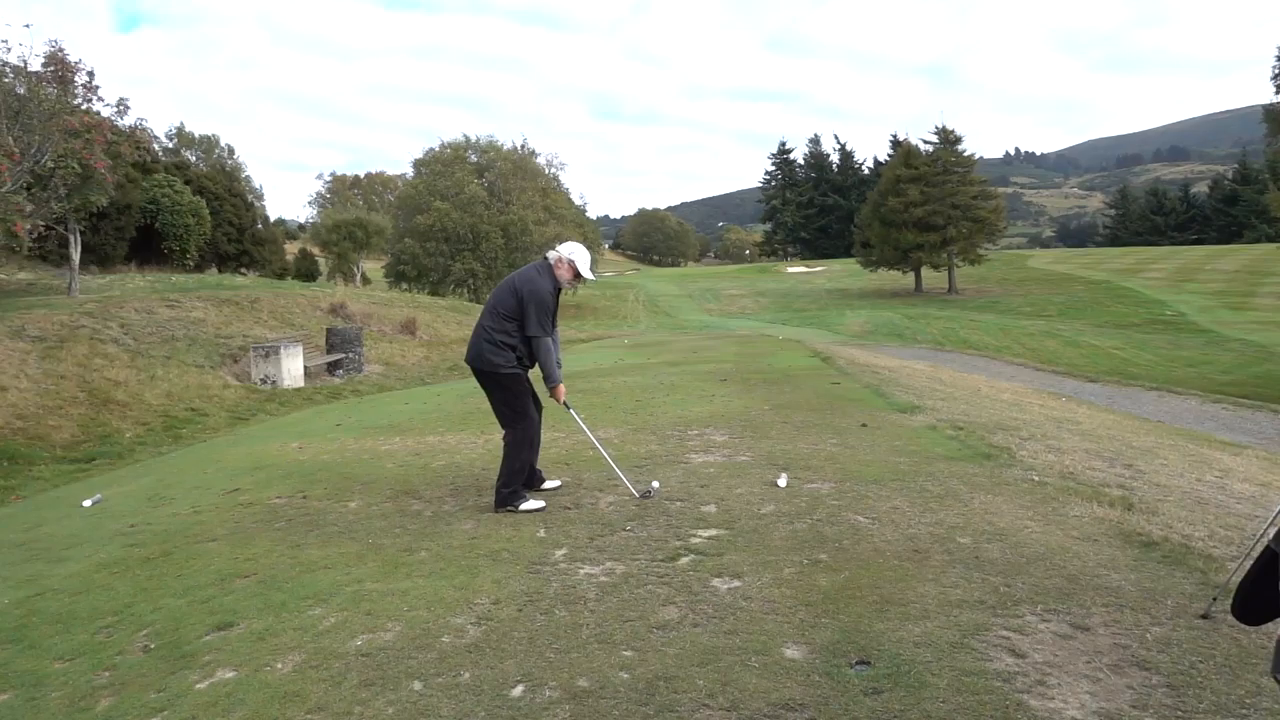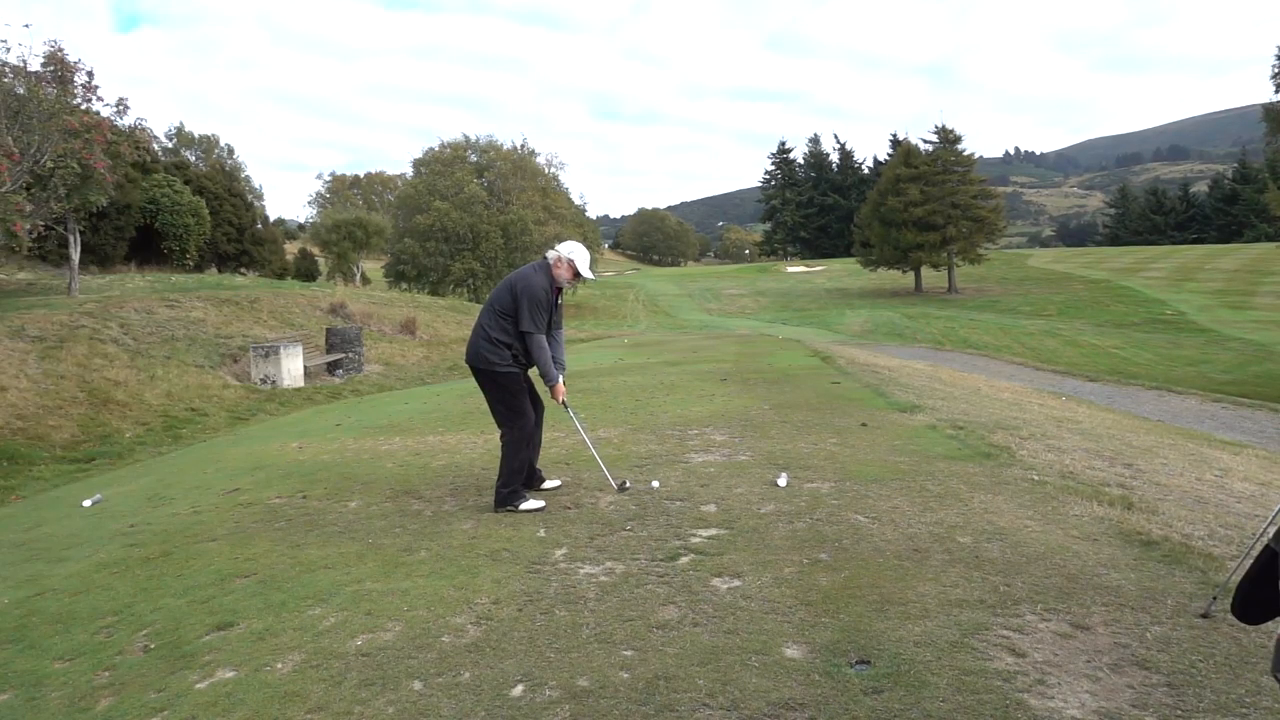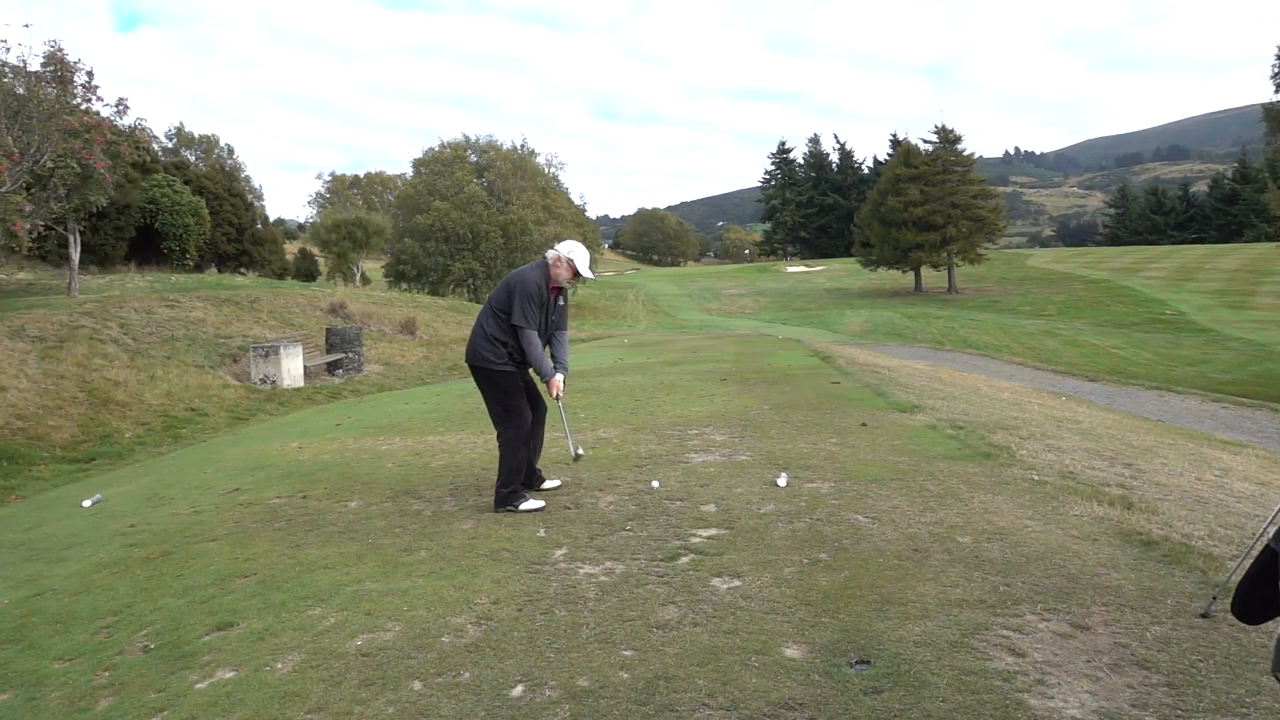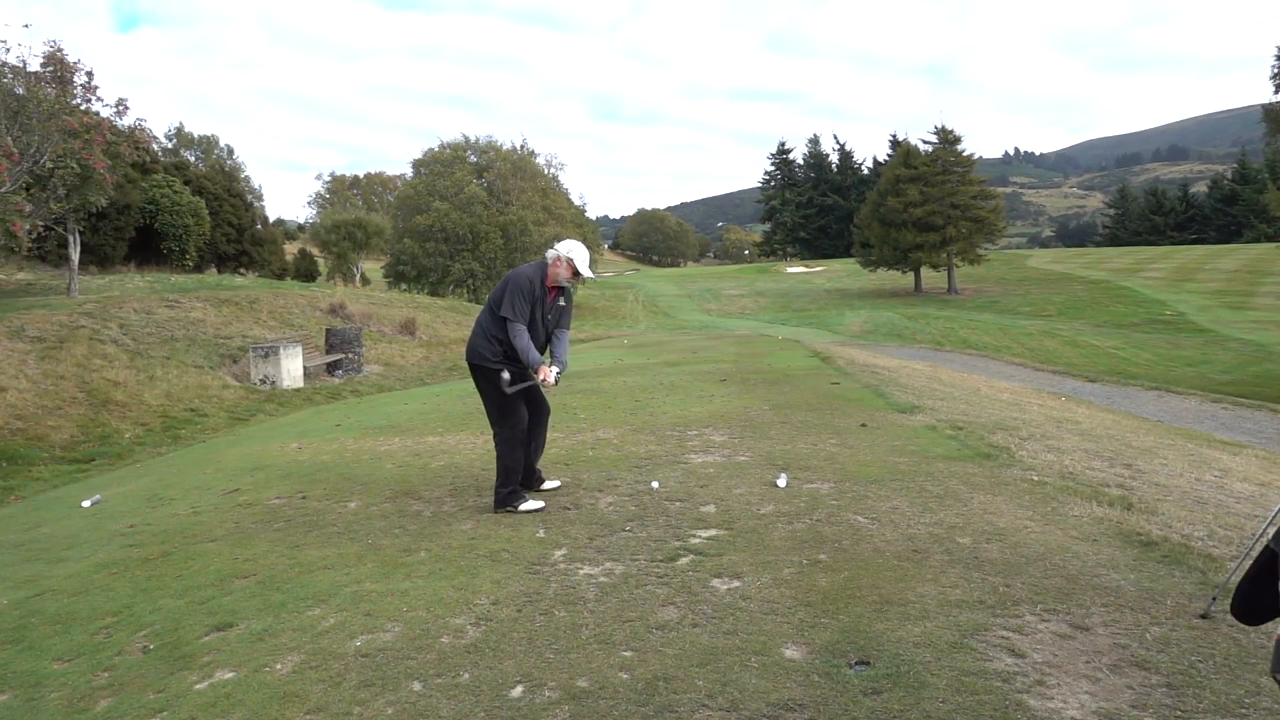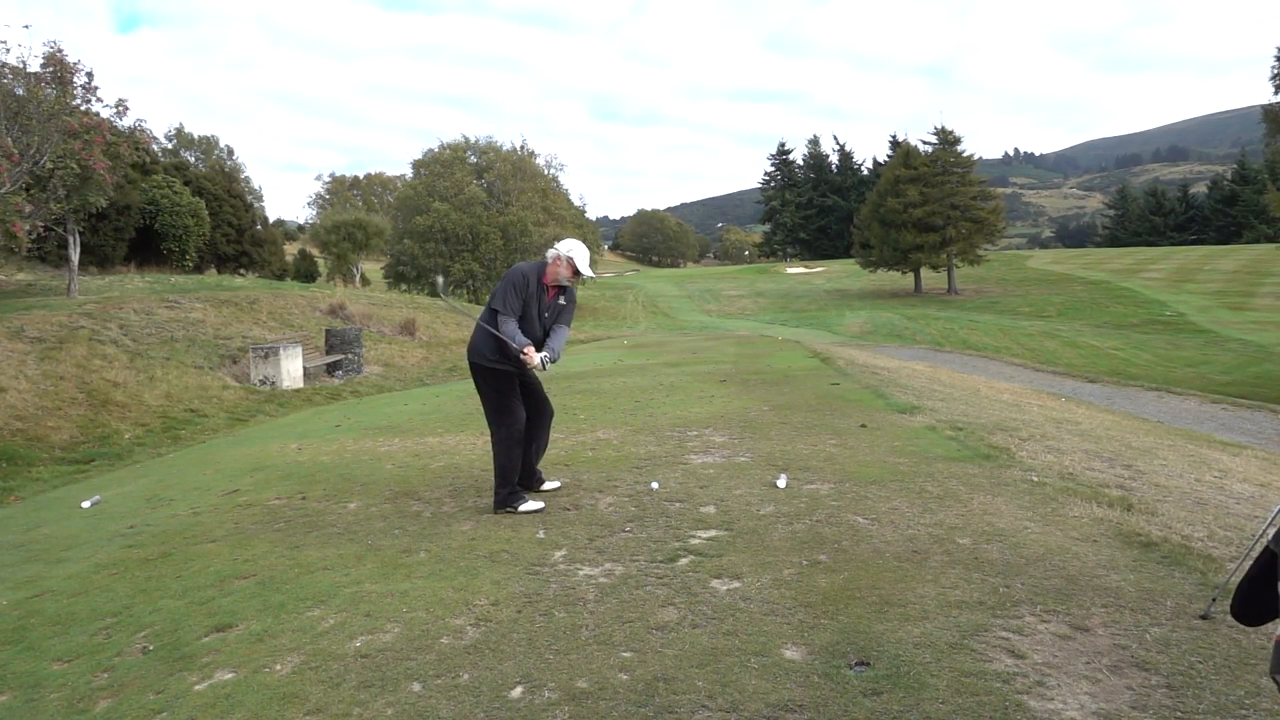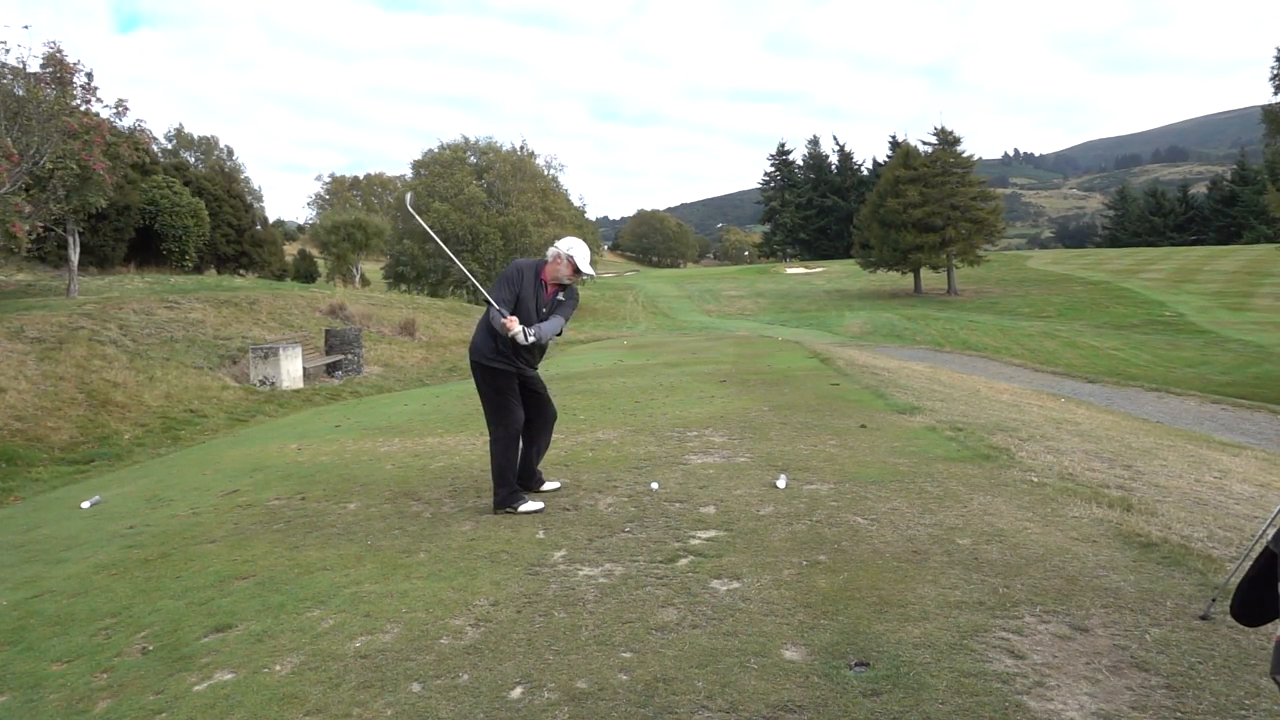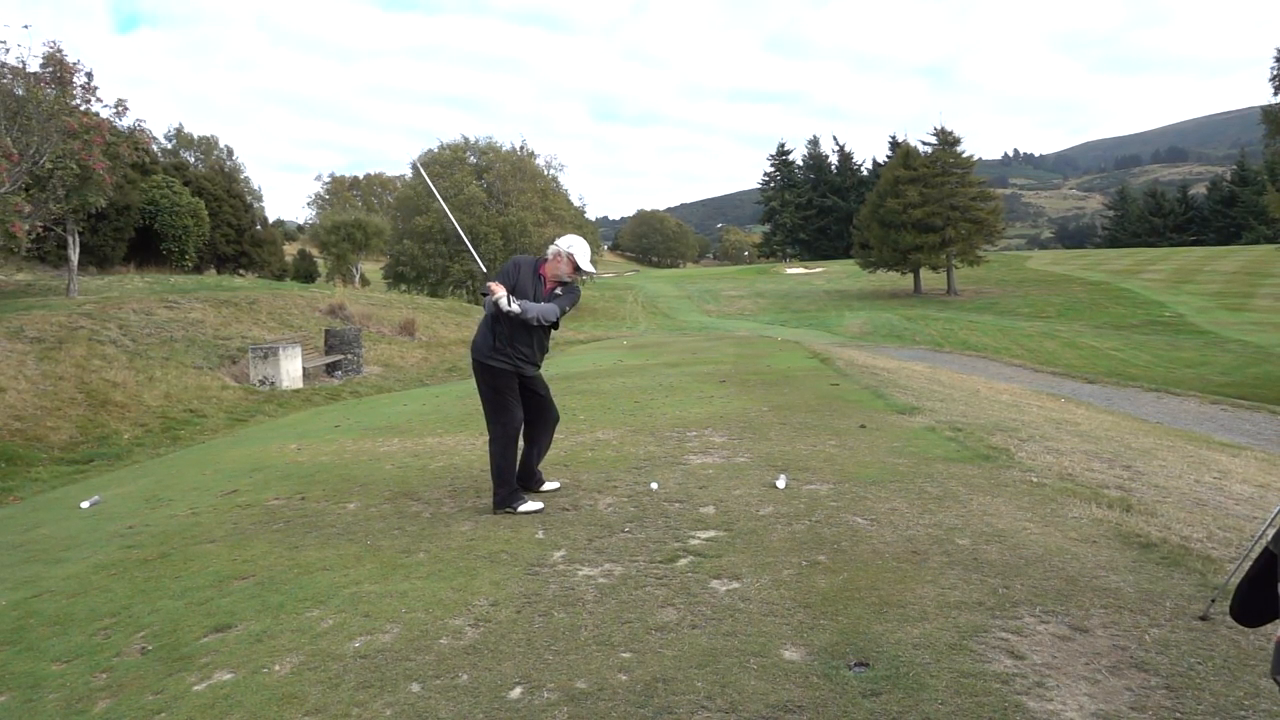
dt=0.7s
person 1, frame 1
left shoulder: (546, 280)
right shoulder: (538, 286)
left elbow: (550, 332)
right elbow: (541, 340)
left wrist: (556, 375)
right wrist: (554, 382)
left hip: (502, 356)
right hip: (495, 358)
left knee: (531, 412)
right knee: (522, 423)
left ankle: (529, 477)
right ankle: (508, 495)
person 1, frame 2
left shoulder: (552, 284)
right shoulder: (534, 284)
left elbow: (554, 332)
right elbow: (535, 338)
left wrist: (558, 374)
right wrist: (552, 381)
left hip: (507, 357)
right hip: (493, 358)
left knee: (533, 411)
right knee: (519, 422)
left ankle: (529, 477)
right ankle: (508, 495)
person 1, frame 3
left shoulder: (558, 288)
right shoulder: (529, 282)
left elbow: (559, 332)
right elbow: (528, 335)
left wrist: (560, 372)
right wrist: (548, 376)
left hip: (511, 358)
right hip: (492, 357)
left knee: (536, 411)
right knee: (516, 422)
left ankle: (528, 476)
right ankle: (508, 495)
person 1, frame 4
left shoulder: (563, 291)
right shoulder: (524, 278)
left elbow: (561, 332)
right elbow: (516, 329)
left wrist: (556, 366)
right wrist: (538, 365)
left hip: (515, 360)
right hip: (491, 357)
left knee: (538, 412)
right knee: (513, 421)
left ankle: (528, 477)
right ankle: (507, 496)
person 1, frame 5
left shoulder: (567, 294)
right shoulder: (521, 275)
left elbow: (560, 330)
right elbow: (505, 320)
left wrist: (545, 355)
right wrist: (524, 347)
left hip: (520, 363)
right hip: (491, 358)
left knee: (541, 413)
right knee: (510, 423)
left ankle: (528, 477)
right ankle: (507, 497)
person 1, frame 6
left shoulder: (569, 294)
right shoulder: (520, 271)
left elbow: (554, 324)
right elbow: (496, 311)
left wrist: (529, 334)
right wrist: (510, 328)
left hip: (524, 363)
right hip: (492, 357)
left knee: (543, 416)
right knee: (509, 423)
left ankle: (528, 478)
right ankle: (507, 497)
person 1, frame 7
left shoulder: (570, 291)
right shoulder: (519, 267)
left elbow: (548, 313)
right elbow: (490, 304)
left wrist: (513, 304)
right wrist: (497, 301)
left hip: (527, 364)
right hip: (494, 358)
left knee: (546, 417)
right knee: (507, 423)
left ankle: (528, 478)
right ankle: (506, 497)
